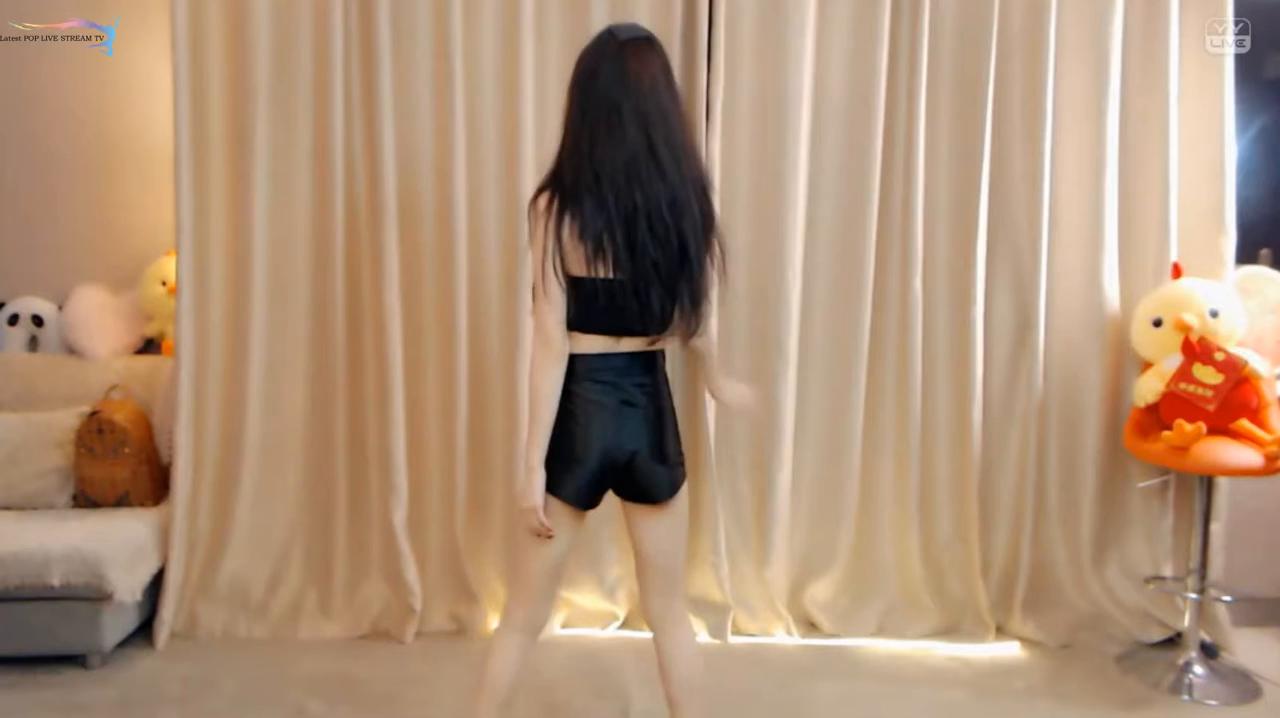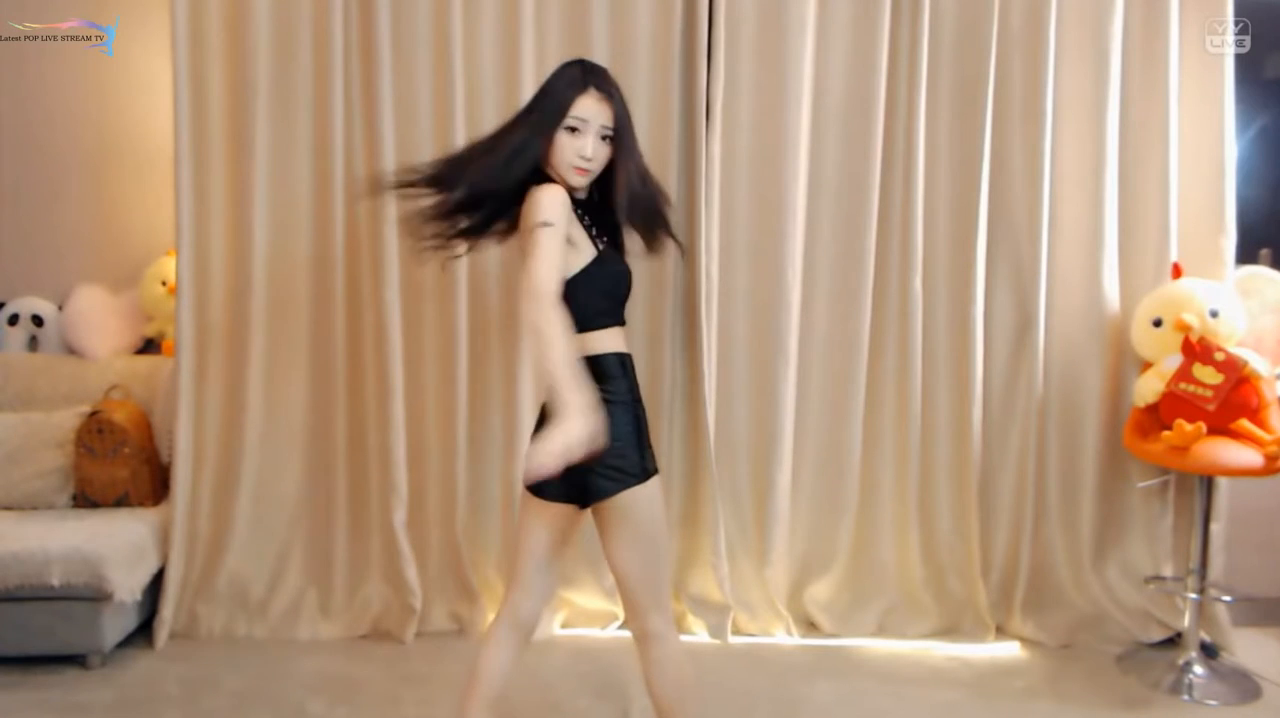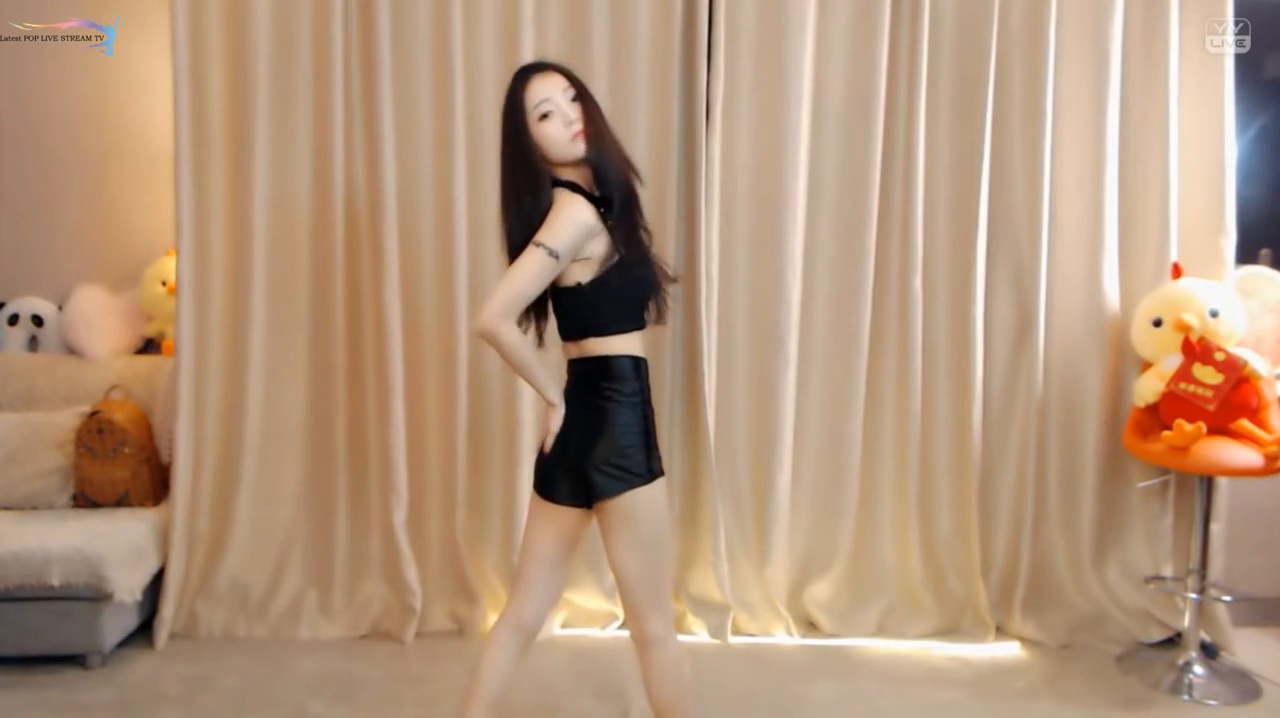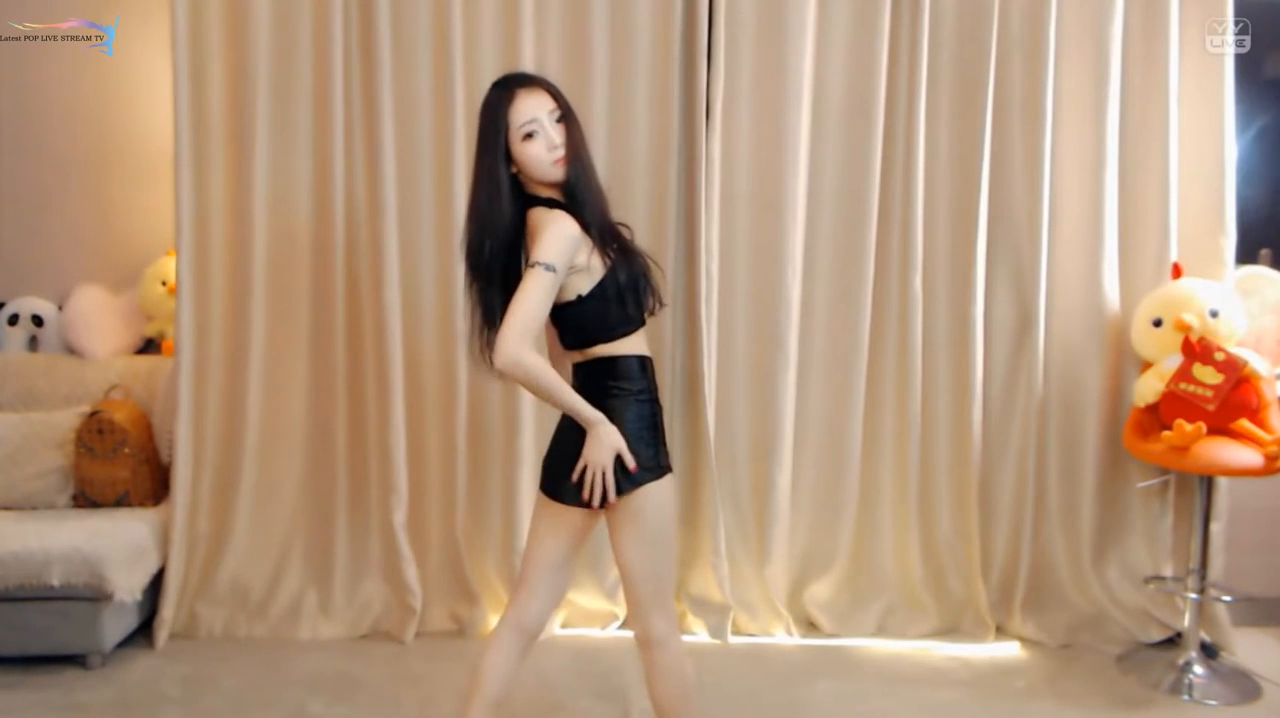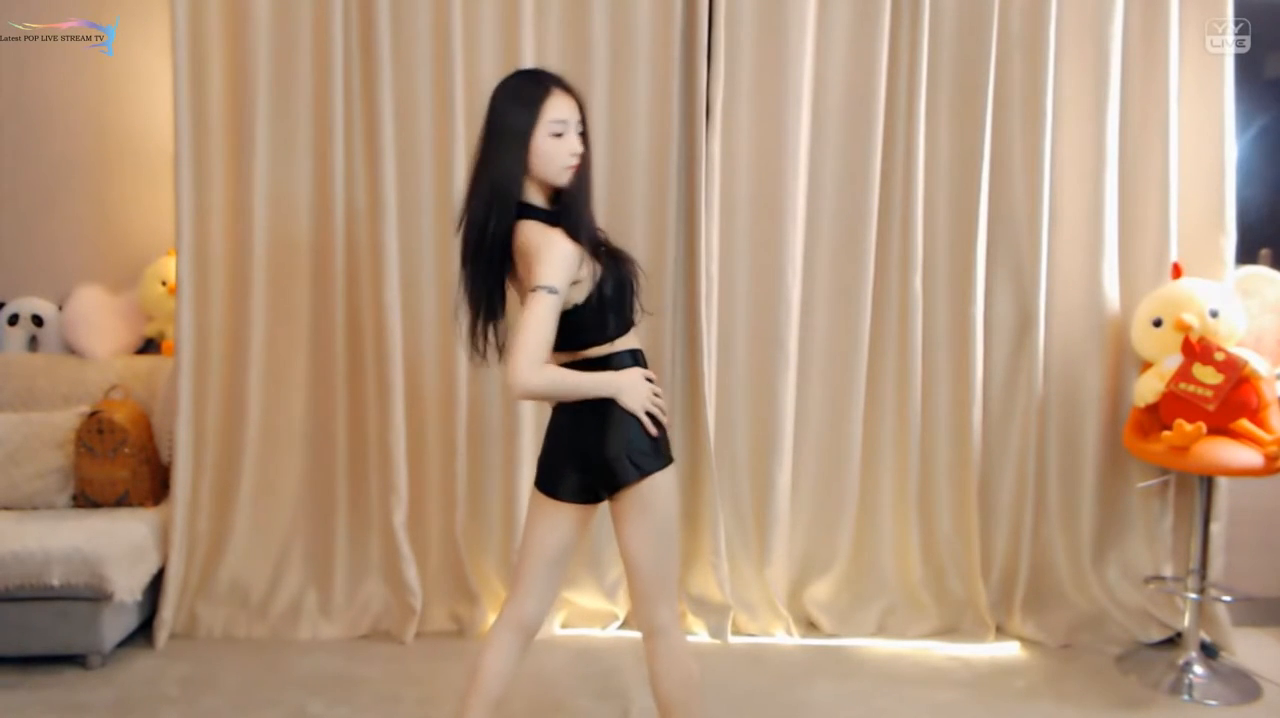
dt=0.7s
person 1, frame 1
left shoulder: (557, 206)
right shoulder: (686, 201)
left elbow: (551, 345)
right elbow: (695, 324)
left wrist: (533, 462)
right wrist: (713, 377)
left hip: (579, 414)
right hip: (648, 413)
left knee: (524, 613)
right knee: (669, 612)
person 1, frame 2
left shoulder: (566, 210)
right shoulder: (549, 201)
right elbow: (540, 298)
right wrist: (576, 408)
left hip: (590, 415)
right hip: (608, 411)
left knee: (519, 613)
right knee: (654, 622)
person 1, frame 3
left shoulder: (586, 204)
right shoulder: (576, 212)
right elbow: (492, 318)
right wrist: (553, 396)
left hip: (580, 424)
right hip: (616, 422)
left knee: (523, 612)
right knee: (654, 626)
person 1, frame 4
left shoulder: (549, 222)
right shoulder: (561, 228)
right elbow: (511, 352)
right wrist: (598, 424)
left hip: (587, 428)
right hip: (624, 422)
left knee: (525, 612)
right knee: (657, 624)
person 1, frame 5
left shoulder: (515, 231)
right shoulder: (557, 247)
right elbow: (525, 377)
right wrist: (614, 382)
left hip: (568, 434)
right hip: (622, 426)
left knee: (521, 610)
right knee: (660, 617)
